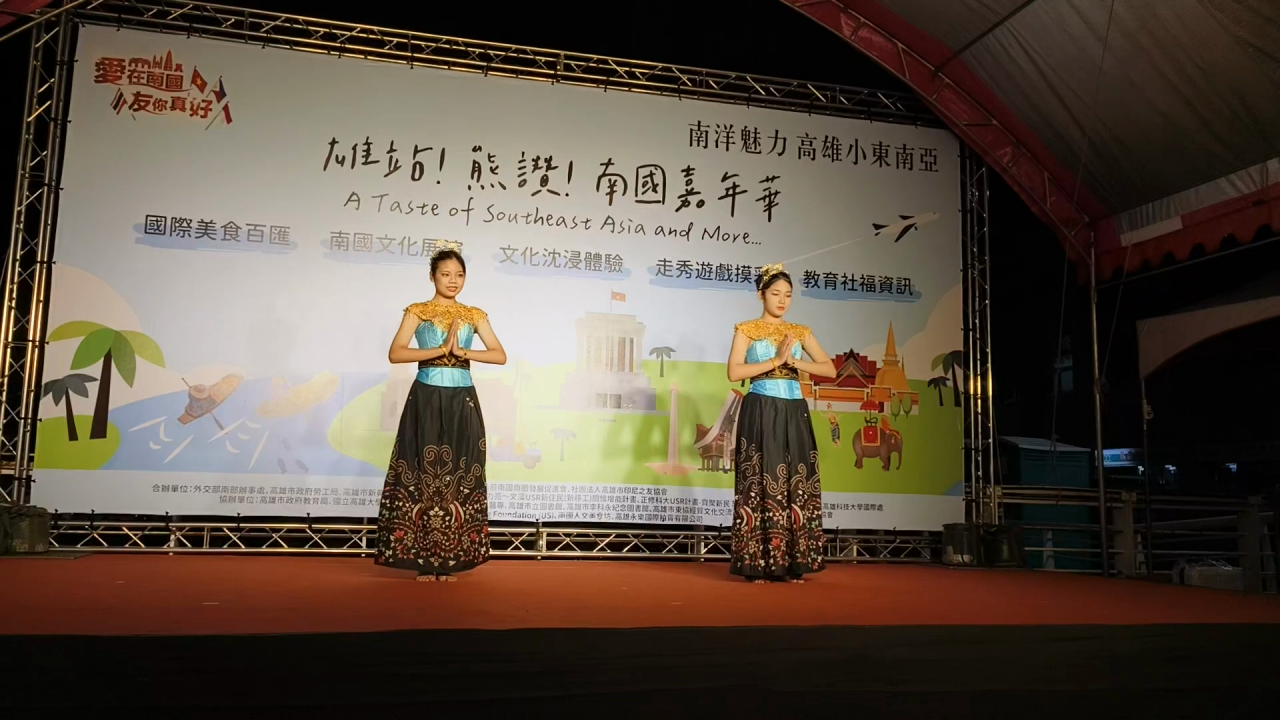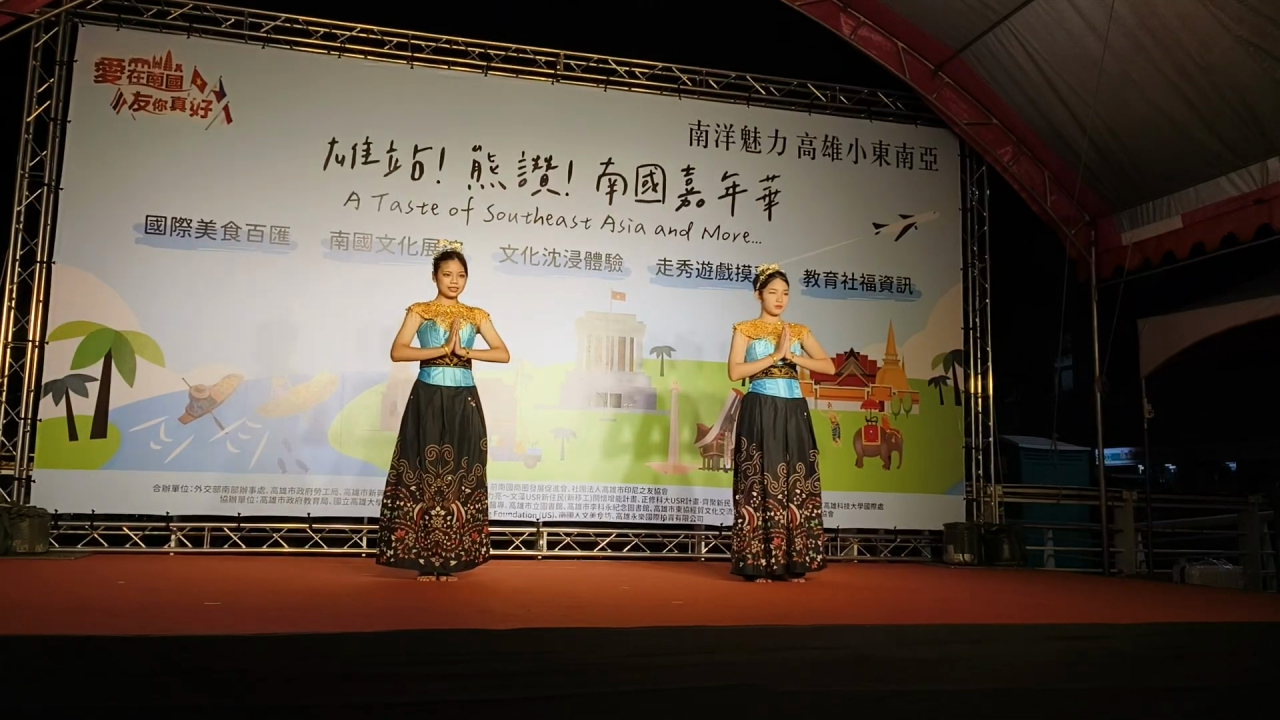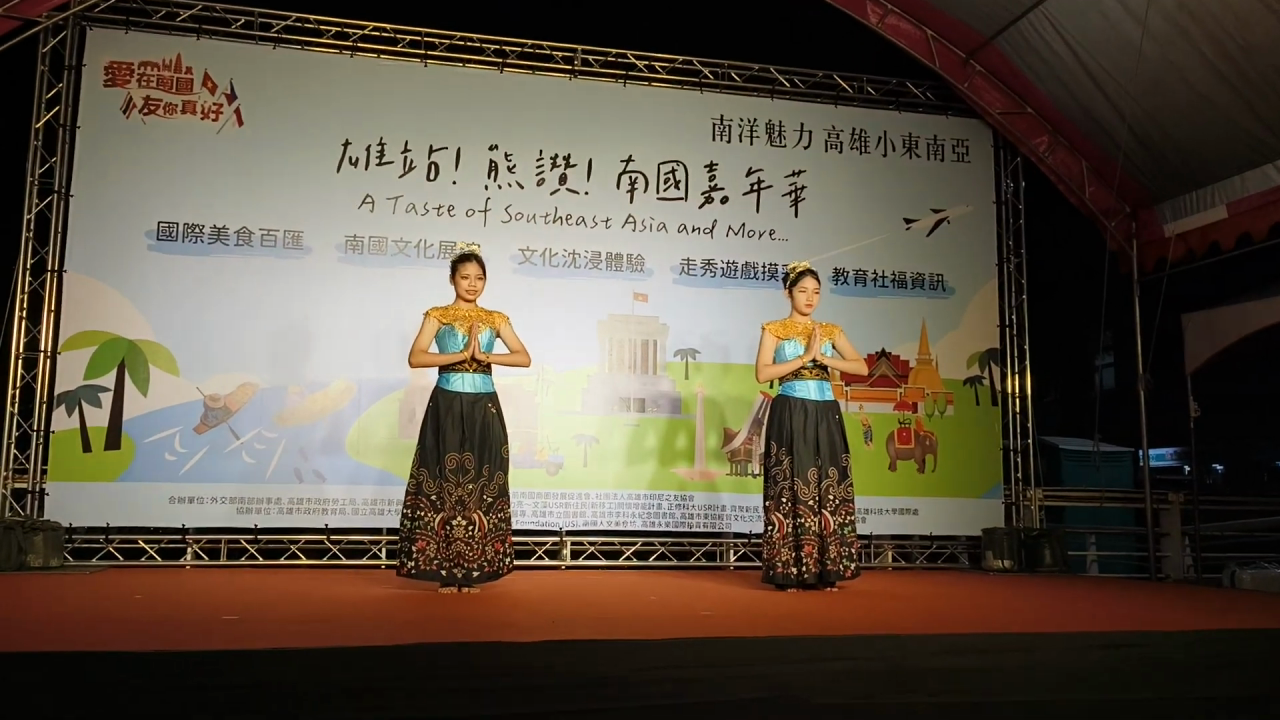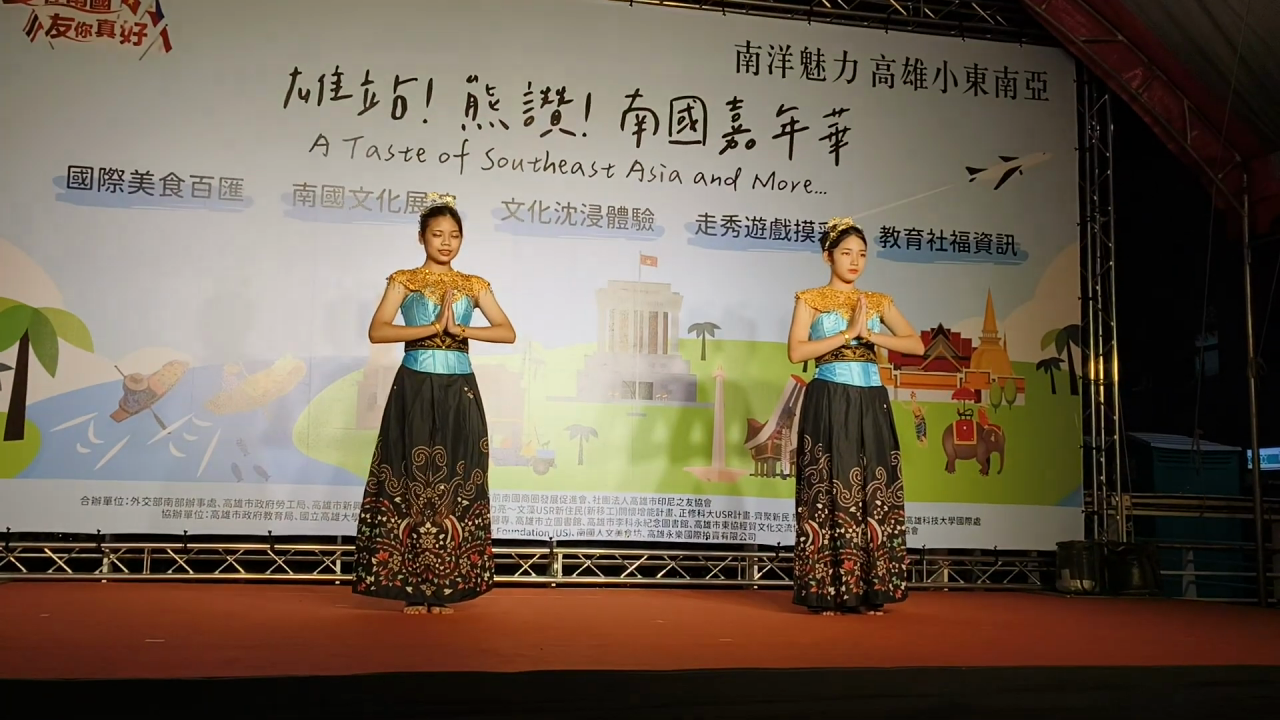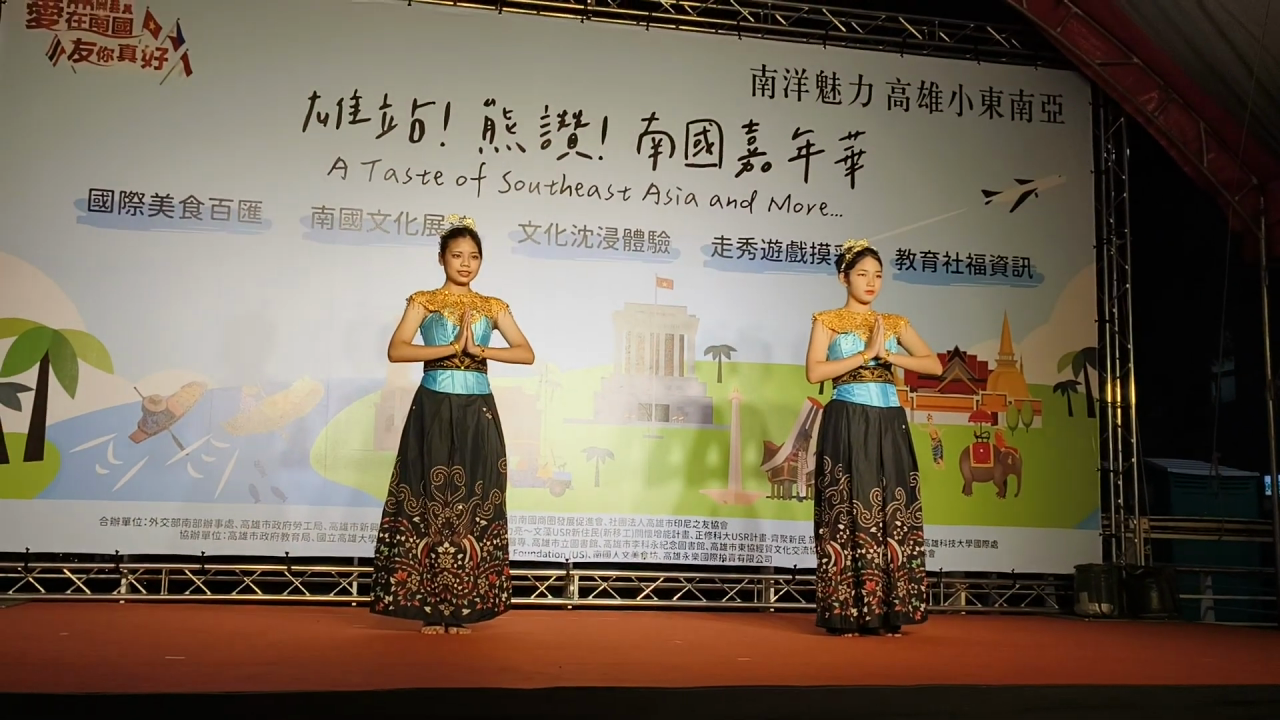
dt=1s
person 1, frame 1
left shoulder: (474, 315)
right shoulder: (417, 312)
left elbow: (500, 355)
right elbow: (395, 353)
left wrist: (462, 352)
right wrist: (441, 349)
left hip: (461, 401)
right hip: (426, 399)
left knee: (457, 477)
right knee: (423, 474)
left ankle: (448, 561)
right ankle: (424, 561)
person 1, frame 2
left shoulder: (476, 316)
right shoulder: (419, 311)
left elbow: (503, 354)
right elbow: (397, 352)
left wrist: (464, 351)
right wrist: (442, 348)
left hip: (463, 401)
right hip: (428, 399)
left knee: (458, 477)
right knee: (424, 474)
left ankle: (449, 561)
right ankle: (425, 561)
person 1, frame 3
left shoulder: (495, 319)
right shoulder: (437, 316)
left elbow: (524, 358)
right elbow: (415, 358)
left wrist: (484, 355)
right wrist: (461, 354)
left hip: (483, 407)
right hip: (447, 405)
left knee: (480, 486)
right knee: (445, 482)
left ankle: (472, 572)
right ankle: (446, 572)
person 1, frame 4
left shoulder: (473, 285)
right shoulder: (404, 281)
left elbow: (508, 332)
right elbow: (377, 331)
left wrist: (460, 329)
right wrist: (433, 327)
left hip: (458, 391)
right hip: (415, 389)
left knee: (454, 484)
right knee: (411, 482)
left ankle: (443, 589)
right ankle: (413, 589)
person 1, frame 5
left shoulder: (493, 307)
right shoulder: (423, 301)
left elbow: (527, 354)
right elbow: (395, 350)
left wrist: (479, 349)
right wrist: (451, 346)
left hip: (477, 412)
right hip: (433, 410)
left knee: (472, 504)
right knee: (430, 501)
left ankle: (461, 610)
right ankle: (431, 610)
person 2, frame 1
left shoulder: (800, 332)
right shoulder: (747, 330)
left elbow: (830, 369)
right elbow: (733, 372)
left wrist: (794, 362)
right wrist: (775, 360)
left hip: (794, 413)
right hip: (761, 412)
left knee: (796, 484)
right knee: (761, 483)
left ankle: (792, 564)
right ankle: (758, 564)
person 2, frame 2
left shoulder: (799, 331)
right shoulder: (745, 330)
left elbow: (829, 367)
right elbow: (735, 372)
left wrist: (792, 356)
right wrist: (775, 355)
left hip: (794, 412)
right hip: (760, 411)
left knee: (796, 483)
right knee: (761, 482)
left ankle: (793, 563)
right ankle: (759, 564)
person 2, frame 3
left shoulder: (831, 331)
right shoulder: (774, 330)
left elbow: (861, 367)
right elbow: (762, 374)
left wrist: (822, 358)
right wrist: (804, 357)
left hip: (825, 414)
right hip: (790, 414)
left knee: (828, 488)
right knee: (792, 488)
left ankle: (825, 571)
right ankle: (790, 572)
person 2, frame 4
left shoulder: (879, 302)
right shoulder: (810, 299)
left elbow: (917, 346)
right elbow: (796, 352)
left wrist: (869, 335)
right wrist: (848, 333)
left hip: (871, 403)
right hip: (829, 402)
left knee: (874, 491)
right knee: (831, 490)
left ankle: (869, 592)
right ankle: (827, 592)
person 2, frame 5
left shoulder: (895, 323)
right shoulder: (828, 321)
left elbow: (934, 365)
right elbow: (814, 372)
left wrist: (888, 355)
right wrist: (866, 354)
left hip: (889, 425)
right hip: (847, 424)
left knee: (893, 512)
right knee: (849, 512)
left ankle: (887, 614)
right ankle: (847, 613)
